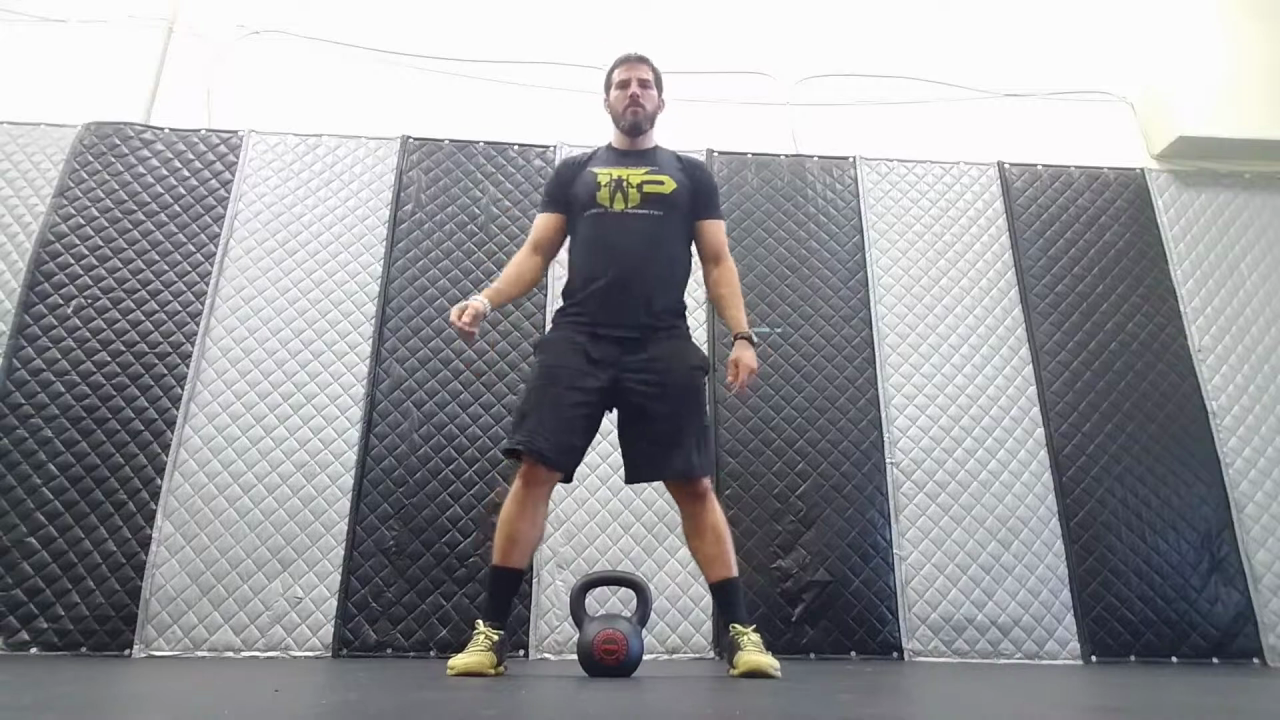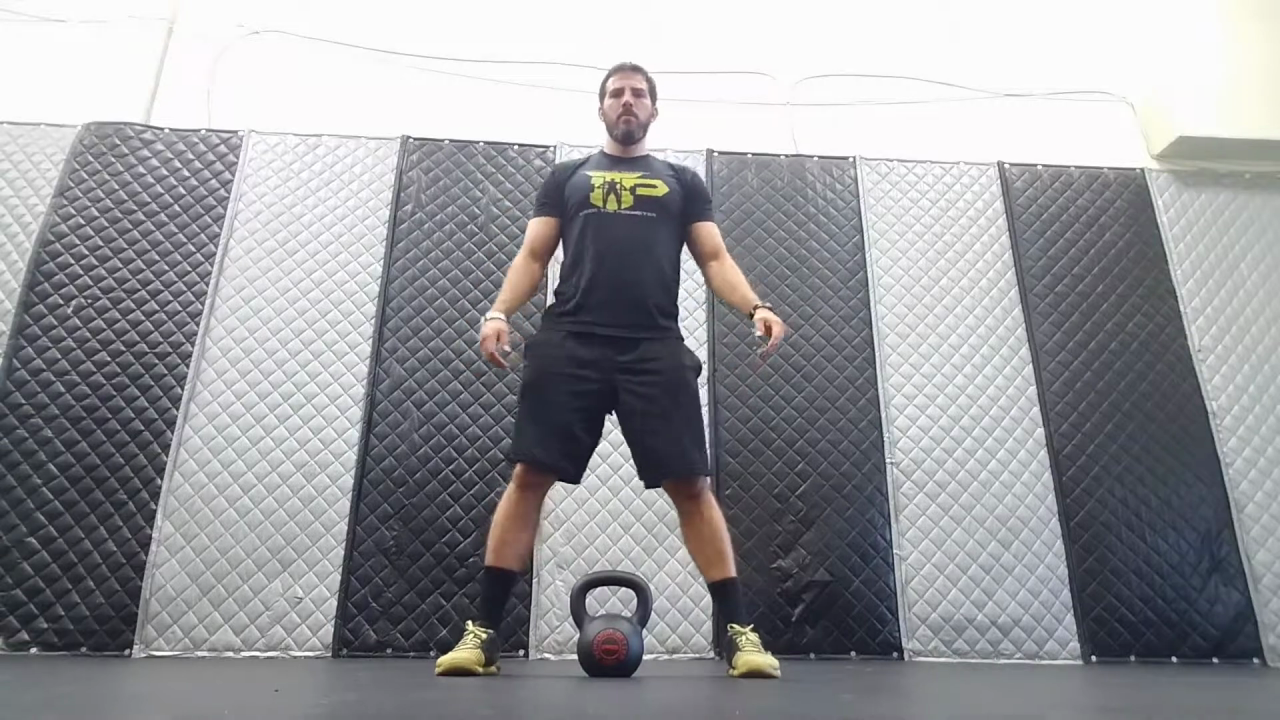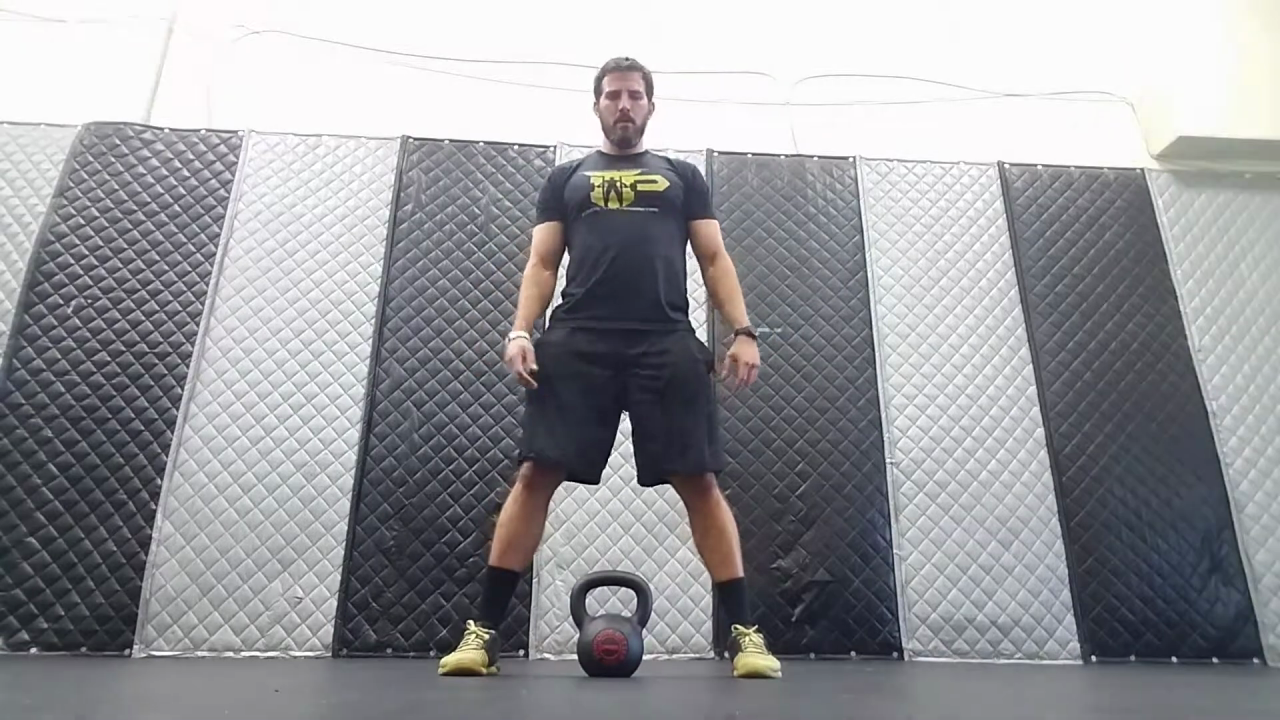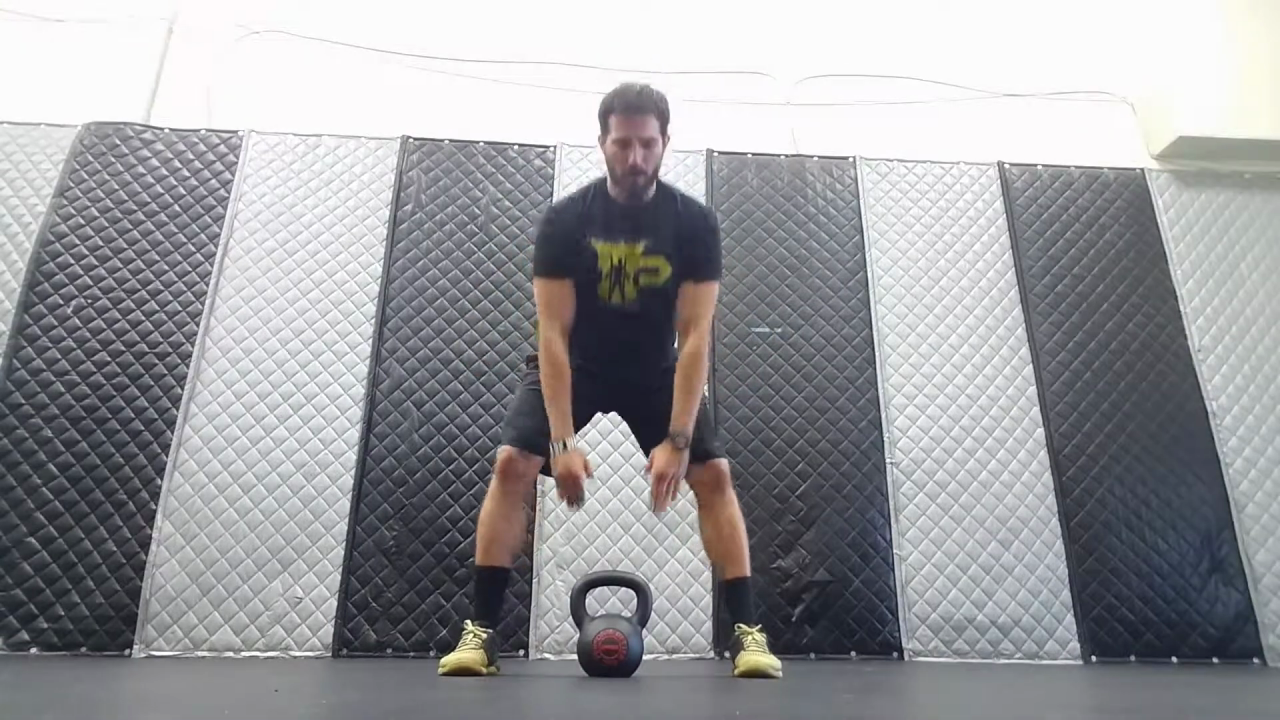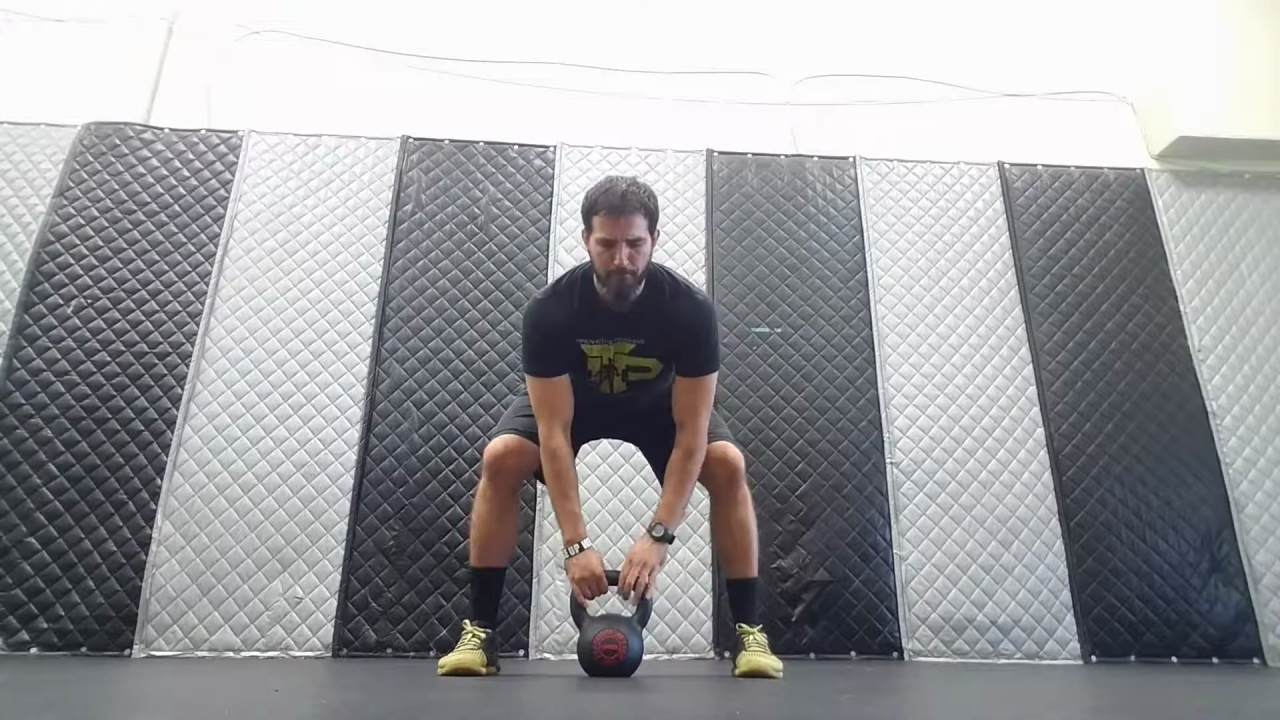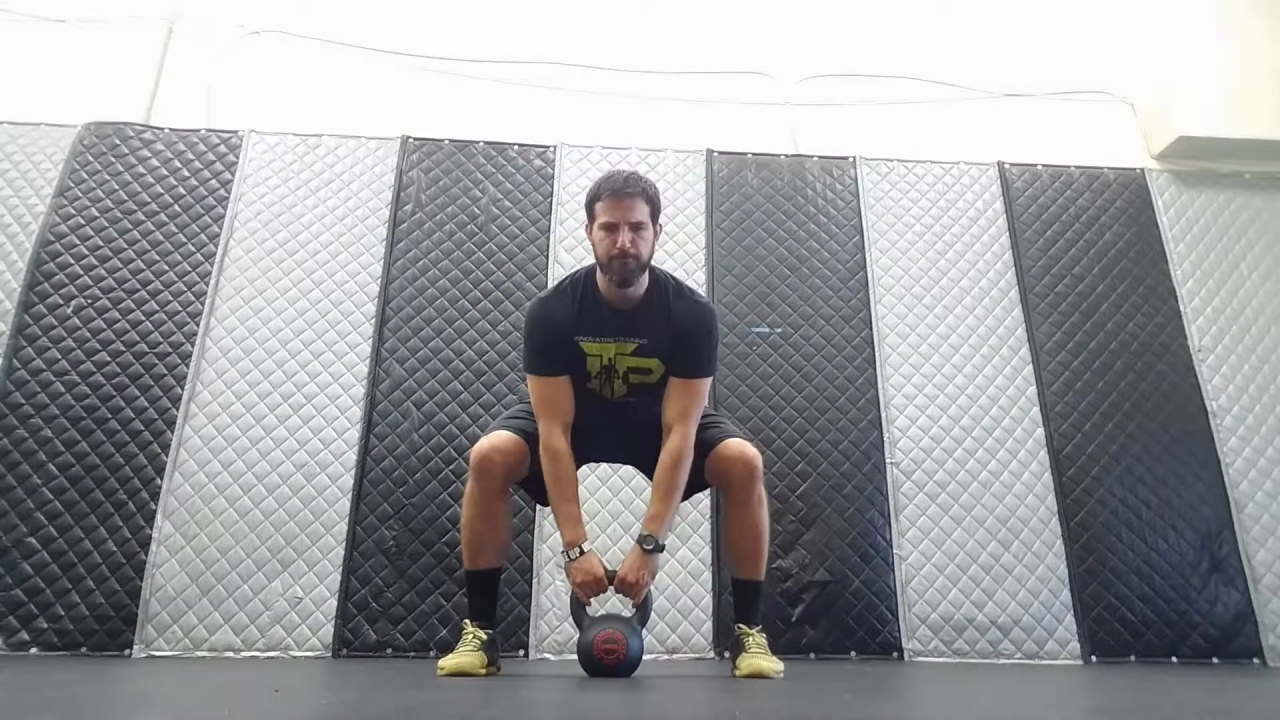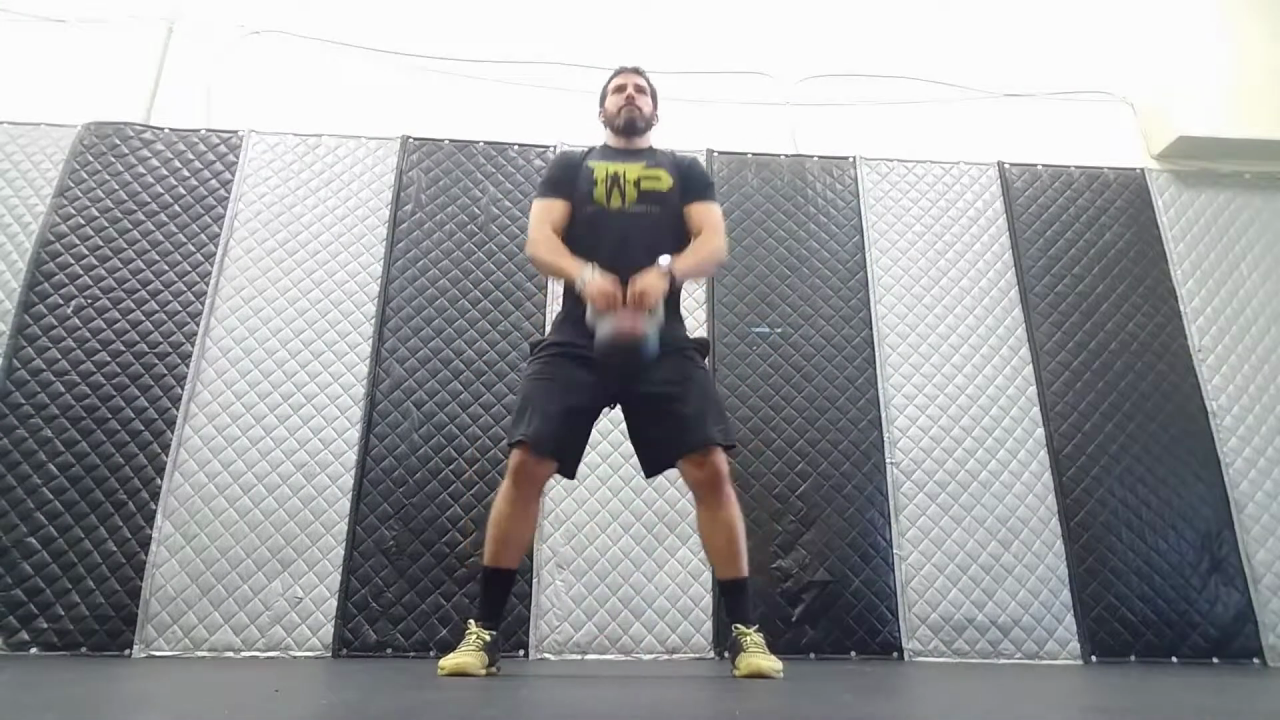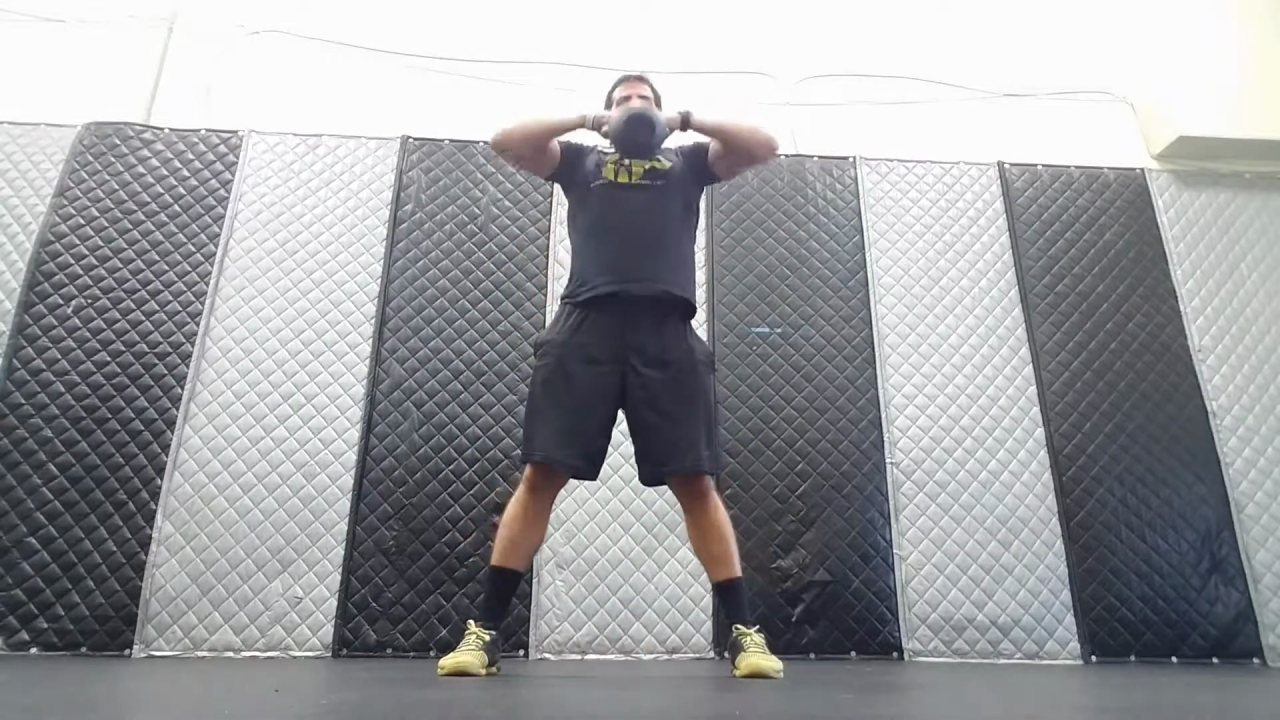
dt=0.5s
person 1, frame 1
left shoulder: (691, 174)
right shoulder: (574, 171)
left elbow: (718, 261)
right elbow: (535, 252)
left wrist: (742, 335)
right wrist: (486, 299)
left hip: (662, 348)
right hip: (576, 342)
left knee: (693, 486)
right knee: (533, 471)
left ankle: (739, 631)
right ankle: (491, 631)
person 1, frame 2
left shoulder: (681, 181)
right shoulder: (566, 176)
left elbow: (714, 258)
right elbow: (533, 255)
left wrist: (756, 307)
right wrist: (498, 312)
left hip: (655, 348)
right hip: (568, 344)
left knee: (690, 486)
right knee: (529, 477)
left ankle: (738, 630)
right ankle: (482, 631)
person 1, frame 3
left shoulder: (682, 175)
right shoulder: (567, 177)
left elbow: (715, 260)
right elbow: (541, 264)
left wrist: (743, 331)
right wrist: (521, 330)
left hip: (666, 344)
right hip: (577, 342)
left knee: (699, 483)
right knee: (537, 476)
left ankle: (744, 632)
right ankle: (483, 631)
person 1, frame 4
left shoulder: (694, 222)
right shoulder: (565, 220)
left elbow: (695, 335)
right elbow: (553, 333)
left wrist: (676, 440)
right wrist: (563, 439)
left hip: (655, 368)
right hip: (575, 366)
left knee: (714, 475)
right knee: (512, 465)
left ankle: (747, 631)
right ankle: (481, 630)
person 1, frame 5
left shoulder: (691, 310)
right shoulder: (549, 310)
left elbow: (692, 430)
right elbow: (555, 434)
left wrist: (659, 535)
right wrist: (576, 545)
left hip: (656, 403)
right hip: (567, 401)
left knee: (727, 464)
right knee: (503, 457)
left ankle: (748, 631)
right ankle: (480, 632)
person 1, frame 6
left shoulder: (691, 314)
right shoulder: (551, 312)
left elbow: (678, 435)
right elbow: (555, 434)
left wrist: (649, 544)
right wrist: (575, 547)
left hip: (656, 419)
right hip: (571, 415)
left knee: (743, 463)
right knee: (489, 457)
left ankle: (748, 632)
right ankle: (479, 632)
person 1, frame 7
left shoulder: (682, 170)
right shoulder: (571, 167)
left elbow: (714, 245)
right elbow: (538, 242)
left wrist: (666, 272)
right wrist: (583, 275)
left hip: (662, 343)
right hip: (576, 343)
left knee: (712, 472)
right knee: (525, 466)
left ankle: (744, 632)
right ankle: (482, 632)
person 1, frame 8
left shoulder: (687, 161)
right shoulder: (580, 161)
left elbow: (763, 146)
right elbow: (504, 141)
left wrist: (685, 119)
right wrist: (586, 118)
left hip: (665, 330)
right hip: (585, 326)
left knee: (695, 483)
right knee: (541, 476)
left ankle: (743, 632)
right ankle: (483, 631)
